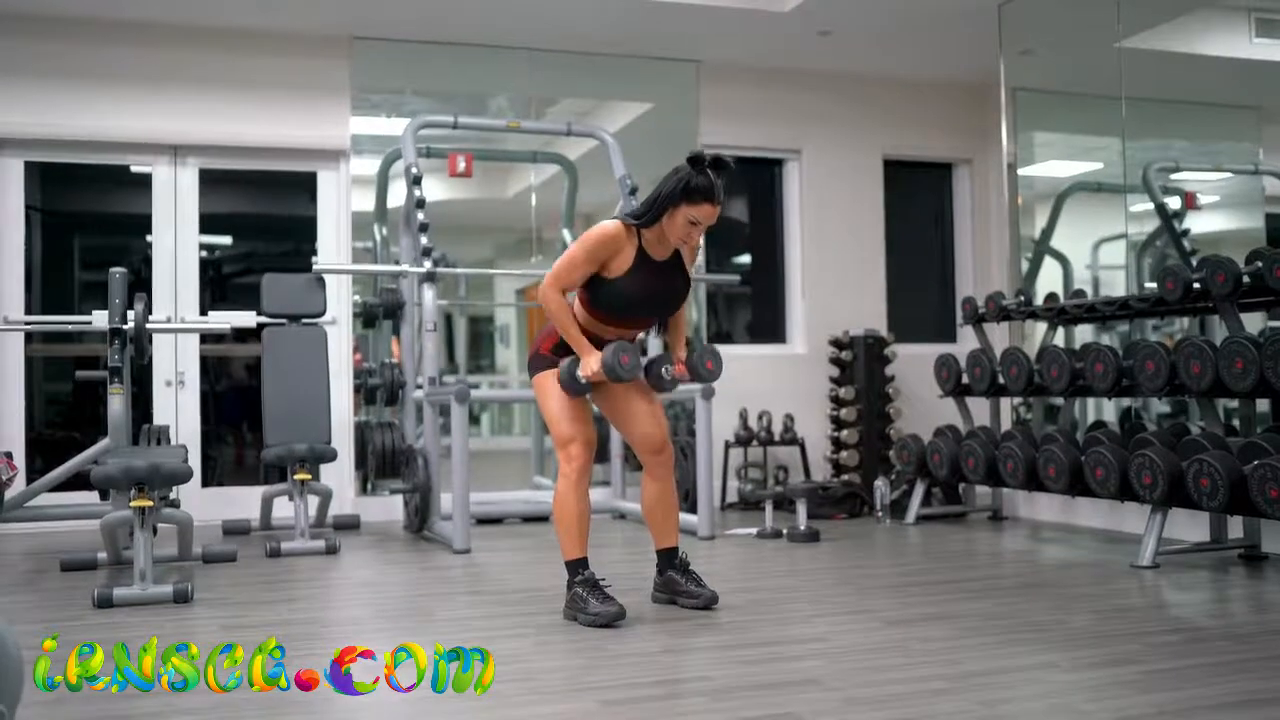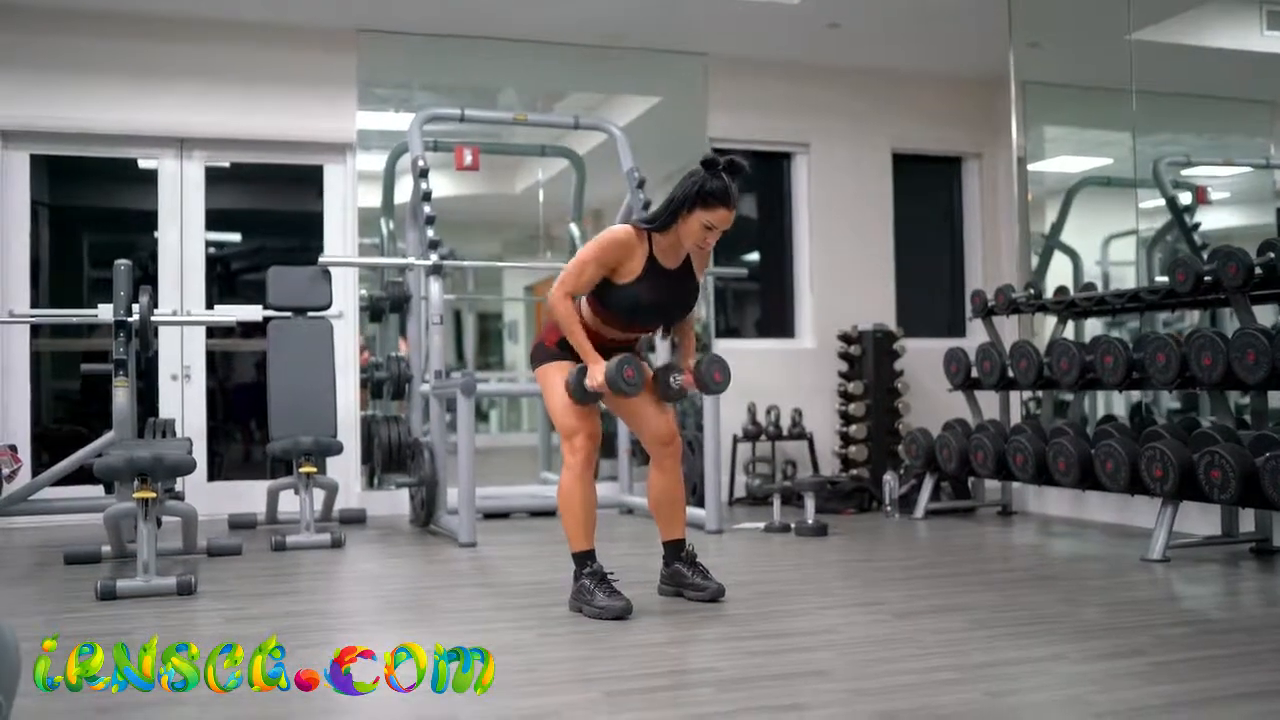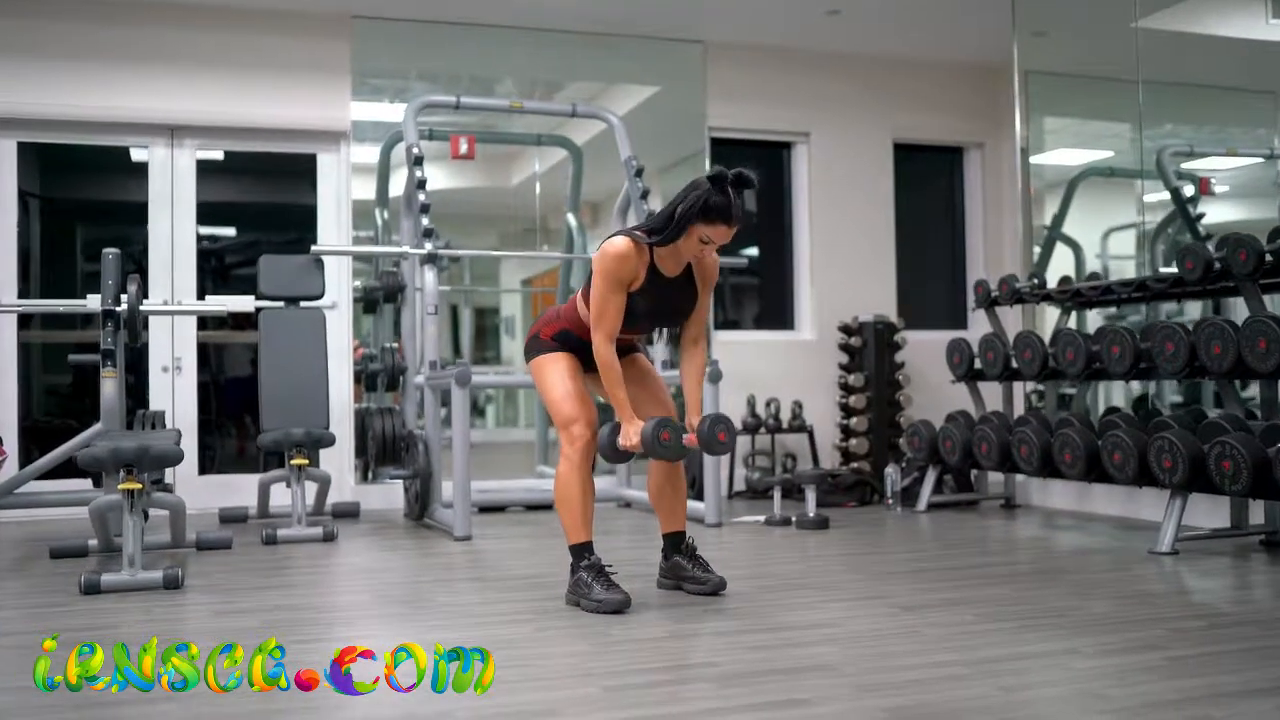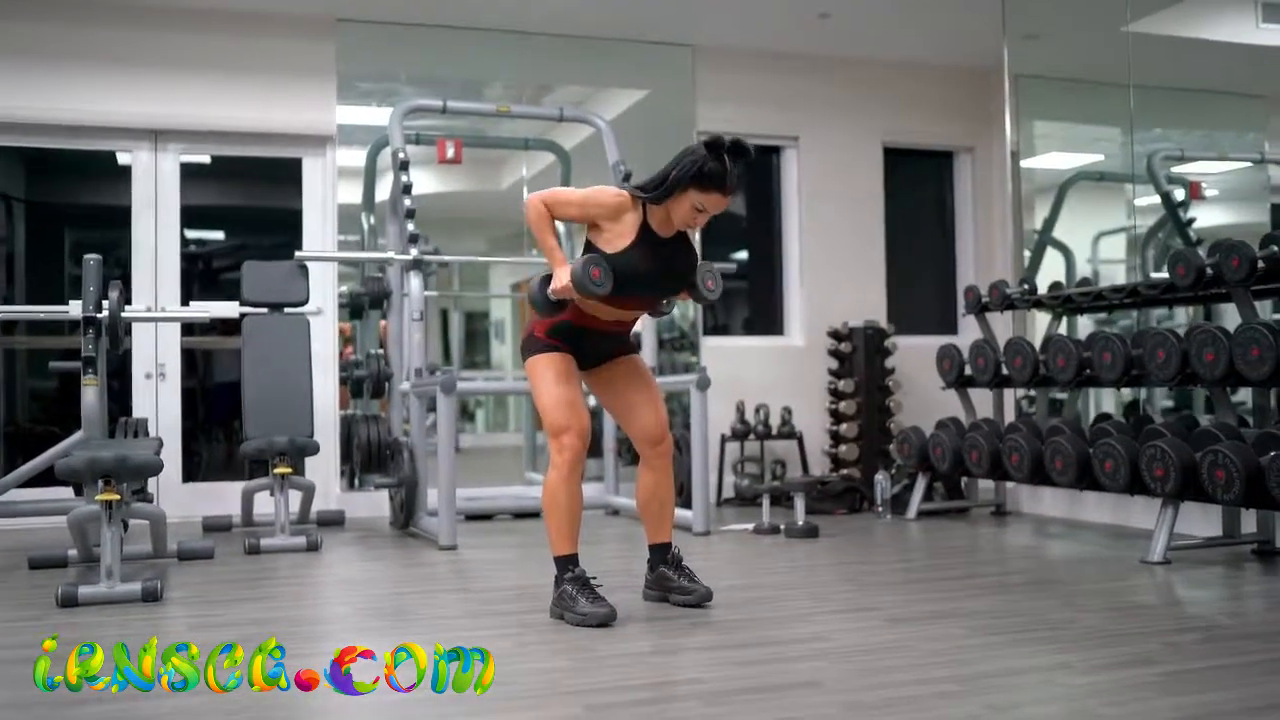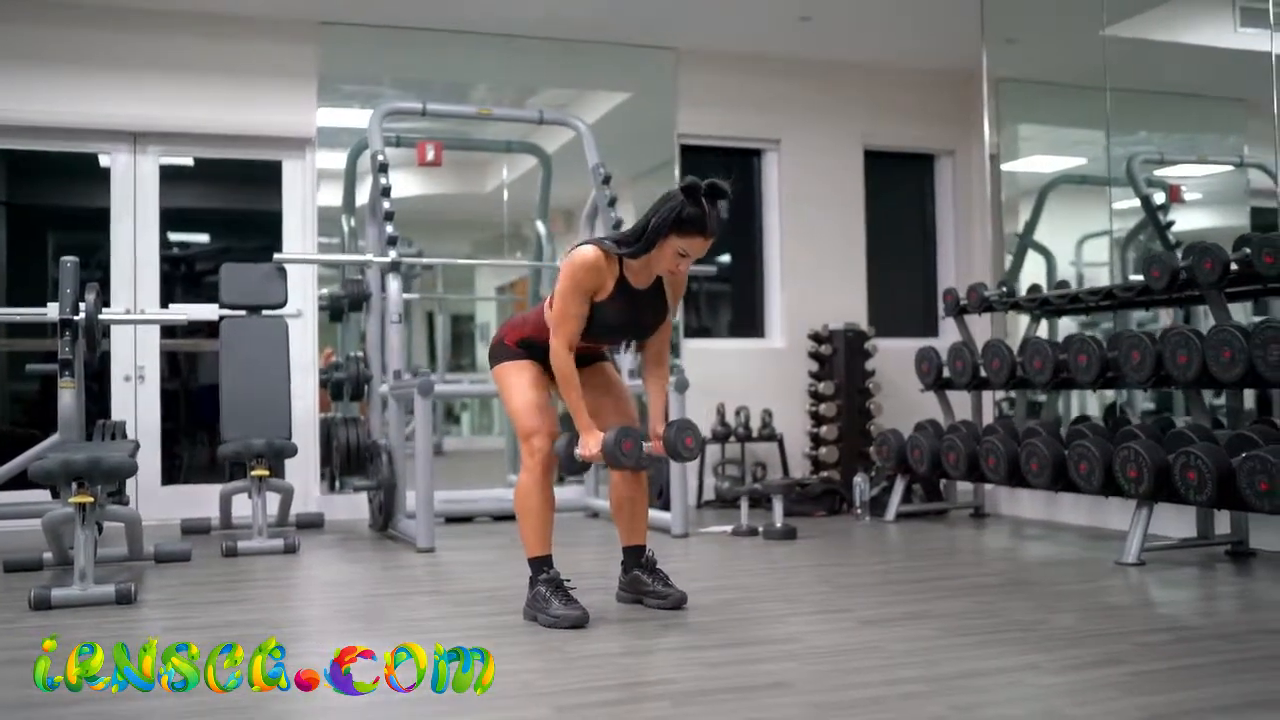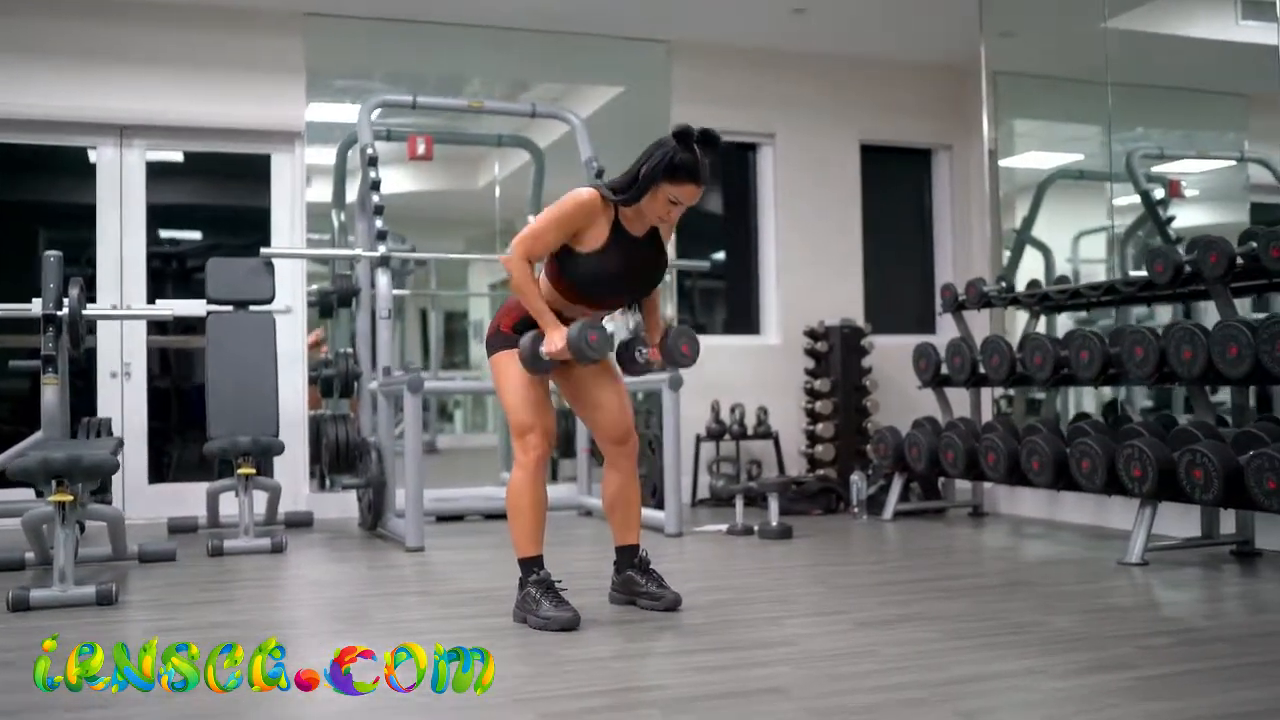
dt=0.7s
person 1, frame 1
left shoulder: (689, 247)
right shoulder: (611, 236)
right elbow: (550, 290)
left wrist: (679, 351)
right wrist: (585, 351)
right hip: (562, 353)
left knee: (659, 451)
right knee: (577, 451)
left ankle: (669, 571)
right ankle: (579, 585)
person 1, frame 2
left shoulder: (698, 254)
right shoulder: (622, 241)
left elbow: (679, 309)
right elbow: (559, 296)
left wrist: (688, 360)
right wrist: (592, 362)
left hip: (622, 352)
right hip: (566, 348)
left knee: (667, 442)
right knee: (583, 442)
left ankle: (676, 562)
right ankle: (586, 577)
person 1, frame 3
left shoulder: (704, 266)
right shoulder: (622, 252)
left elbow: (693, 342)
right elbow: (600, 337)
left wrist: (694, 415)
right wrist: (626, 418)
left hip: (619, 346)
right hip: (561, 340)
right knee: (580, 435)
left ankle: (676, 555)
right ankle: (583, 569)
person 1, frame 4
left shoulder: (685, 223)
right shoulder: (615, 206)
right elbow: (536, 203)
left wrist: (679, 287)
right wrist: (560, 266)
left hip: (614, 342)
right hip: (558, 334)
left knee: (658, 441)
right knee: (570, 442)
left ankle: (662, 566)
right ankle: (567, 582)
person 1, frame 5
left shoulder: (673, 278)
right shoulder: (590, 262)
left elbow: (655, 351)
right elbow: (561, 349)
left wrist: (657, 422)
right wrist: (585, 428)
left hip: (587, 353)
right hip: (525, 347)
right knee: (541, 445)
left ankle: (636, 569)
right ankle: (541, 584)
person 1, frame 6
left shoulder: (661, 226)
right shoulder: (586, 205)
left elbow: (647, 285)
right elbow: (515, 257)
left wrist: (654, 337)
right wrist: (550, 327)
right hip: (523, 330)
left knee: (623, 440)
right knee: (535, 442)
left ankle: (629, 569)
right ankle: (532, 584)
